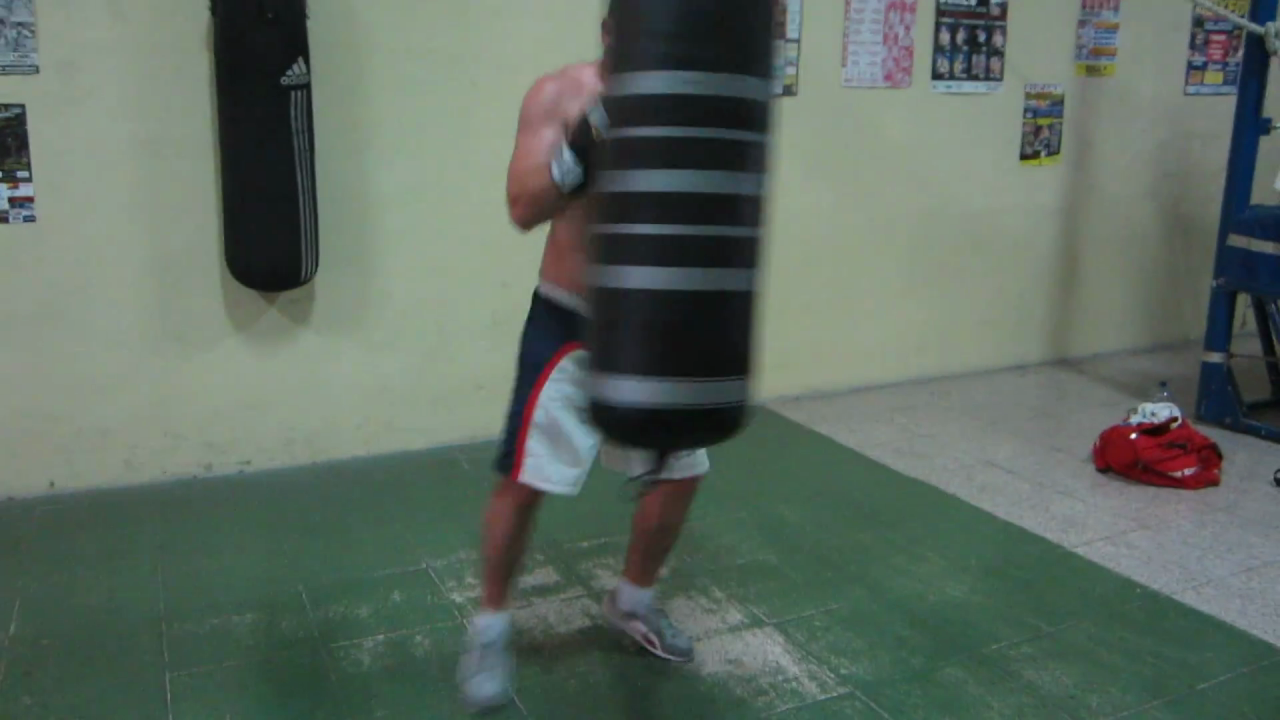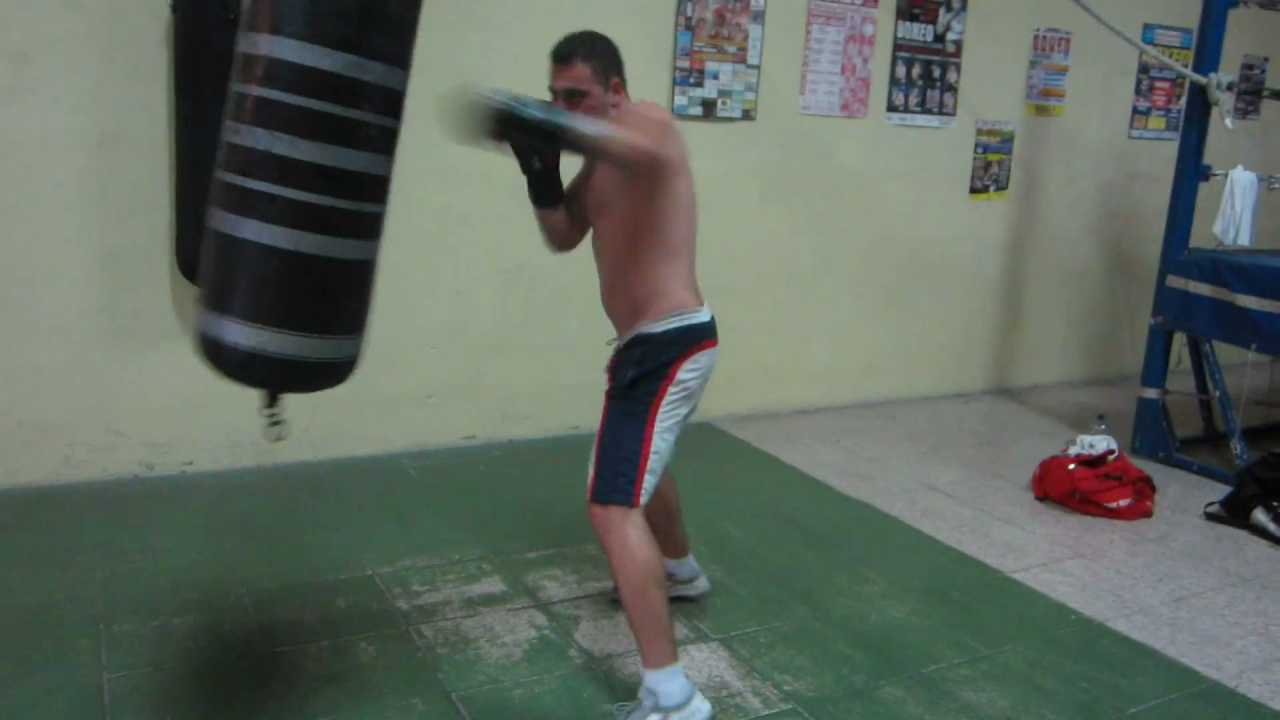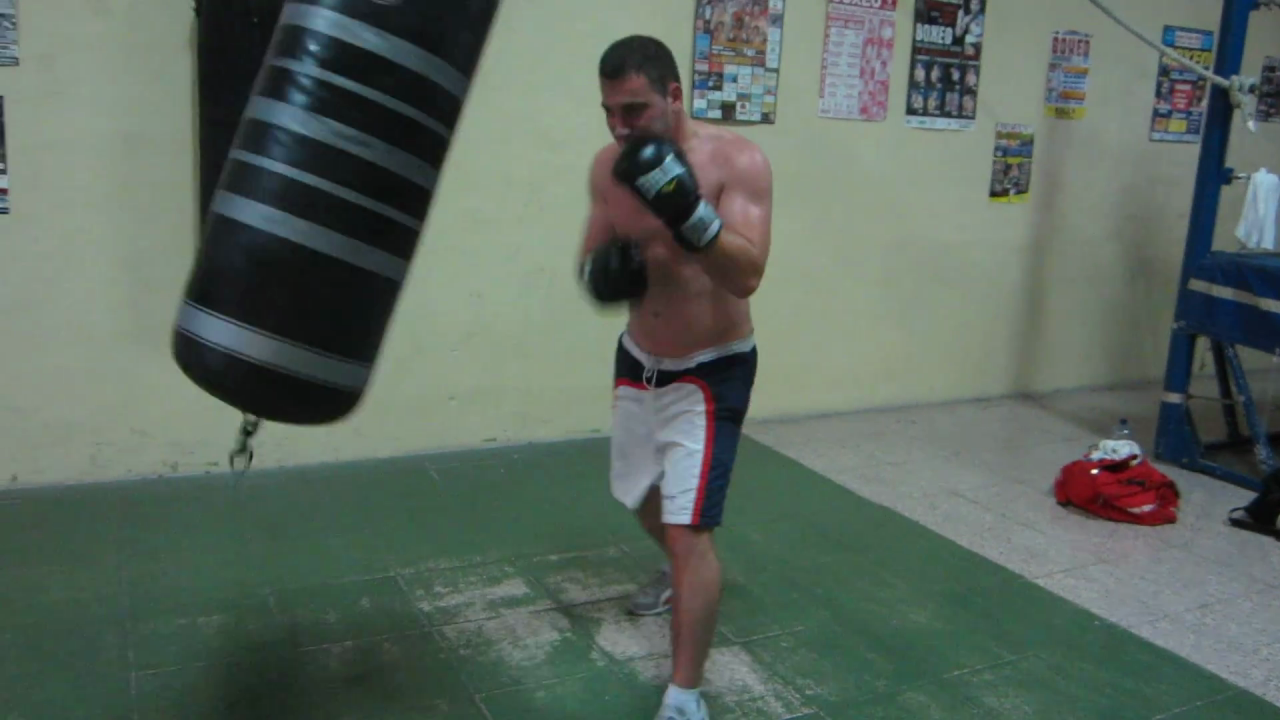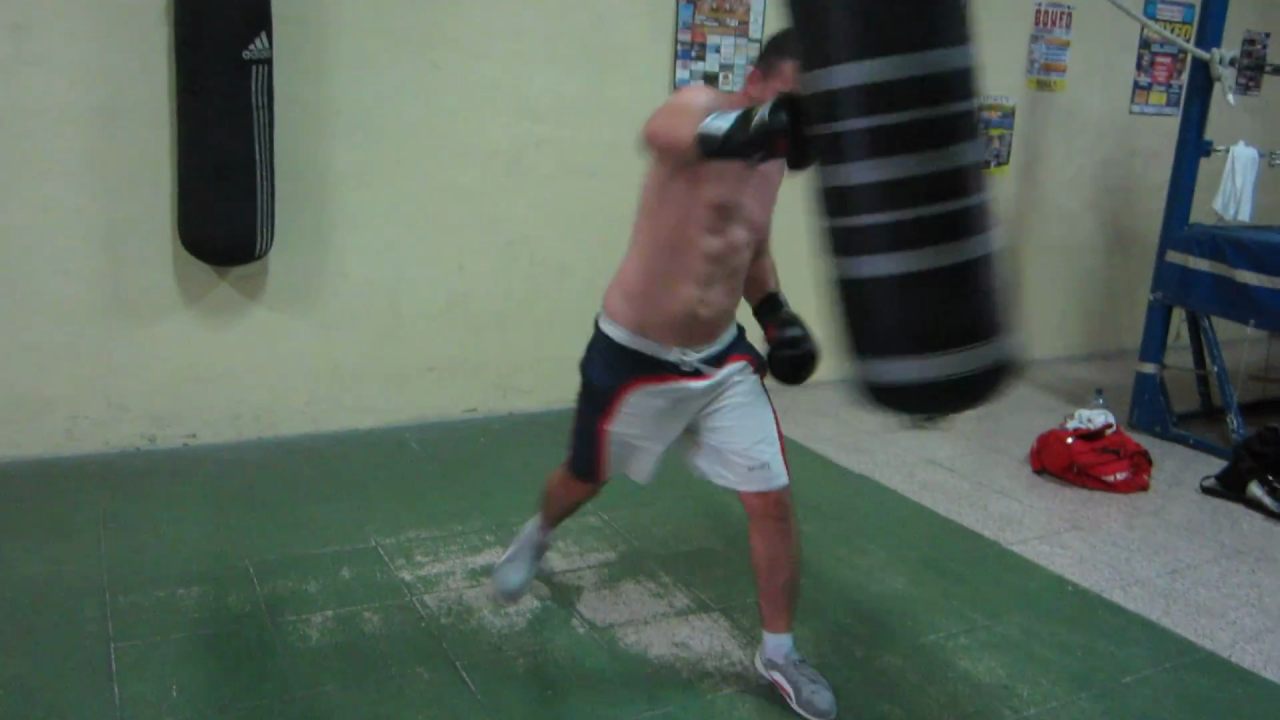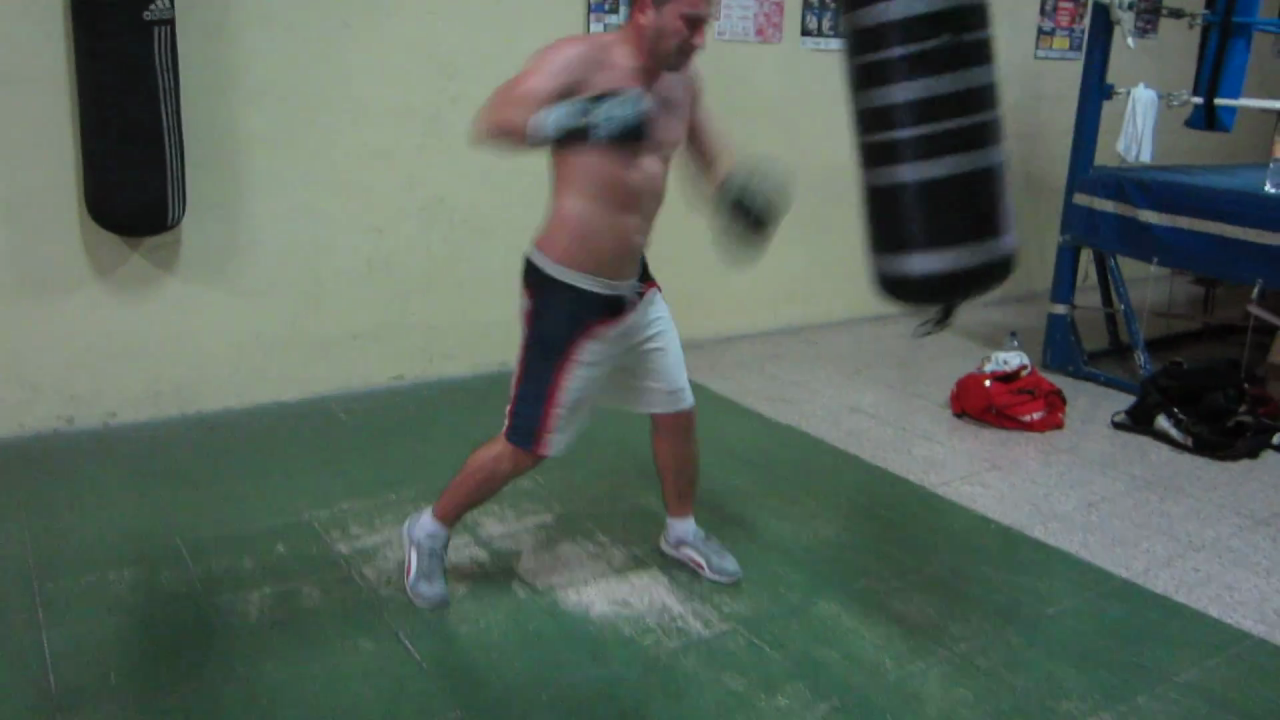
dt=1s
person 1, frame 1
right shoulder: (559, 94)
right elbow: (523, 207)
right wrist: (591, 137)
right hip: (568, 323)
left knee: (683, 476)
right knee: (523, 481)
left ankle: (632, 599)
right ankle: (489, 624)
person 1, frame 2
left shoulder: (647, 128)
right shoulder: (599, 158)
left elbow: (626, 145)
right elbow: (562, 236)
right wrist: (538, 172)
left hip: (667, 345)
right hip: (653, 342)
left knee: (610, 509)
right knee: (641, 472)
right ankle: (680, 569)
person 1, frame 3
left shoulder: (739, 160)
right shoulder: (611, 165)
left elbow: (745, 279)
right elbow: (596, 251)
left wrist: (688, 208)
right wrist: (602, 267)
left hip: (713, 371)
right hip: (639, 363)
left knee: (692, 532)
right knee: (640, 496)
right ankle: (680, 572)
person 1, frame 4
left shoulder: (774, 156)
right shoulder: (698, 109)
right elbow: (664, 136)
left wrist: (778, 316)
right wrist: (757, 128)
left hip: (722, 358)
right hip: (633, 355)
left knee: (772, 501)
right knee: (587, 478)
left ankle: (778, 651)
right ankle: (538, 533)
person 1, frame 5
left shoulder: (680, 79)
right shoulder: (583, 60)
left elbow: (704, 147)
right elbow: (498, 119)
left wrist: (734, 190)
right wrist: (588, 118)
left hip: (630, 286)
right hip: (569, 293)
left knee: (677, 415)
right knee: (526, 448)
left ankle: (682, 531)
right ankle: (430, 532)
